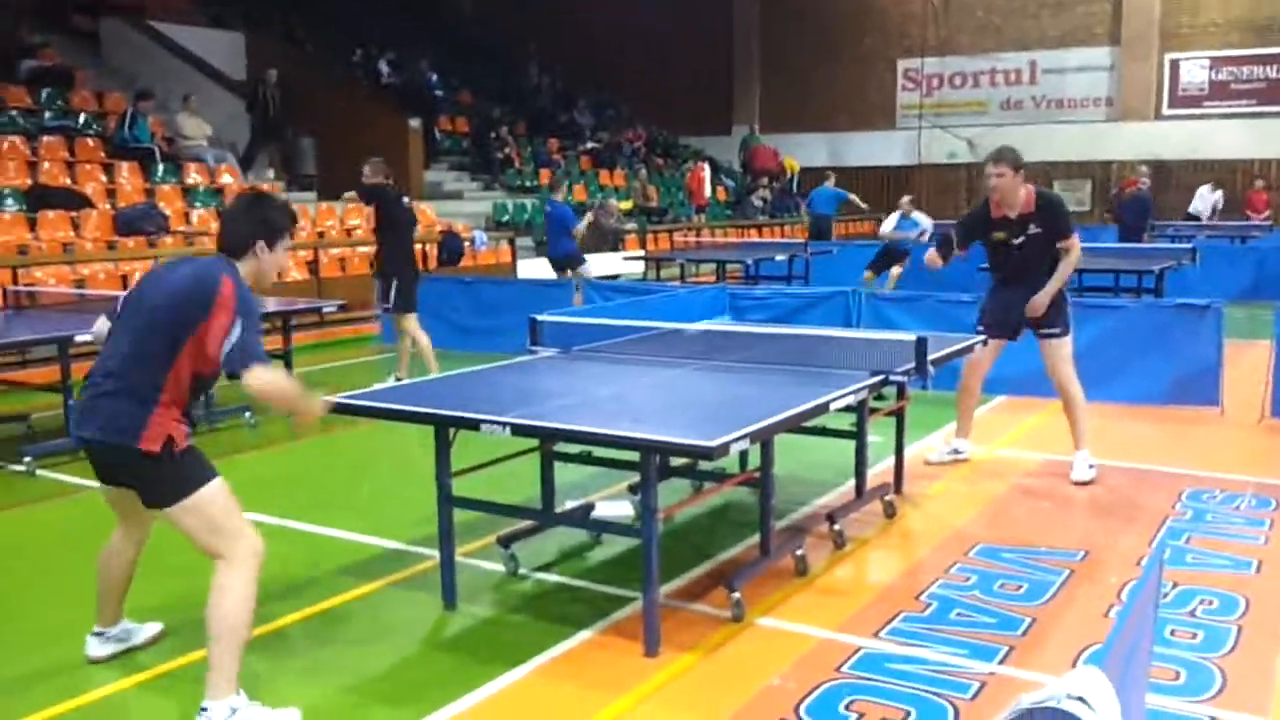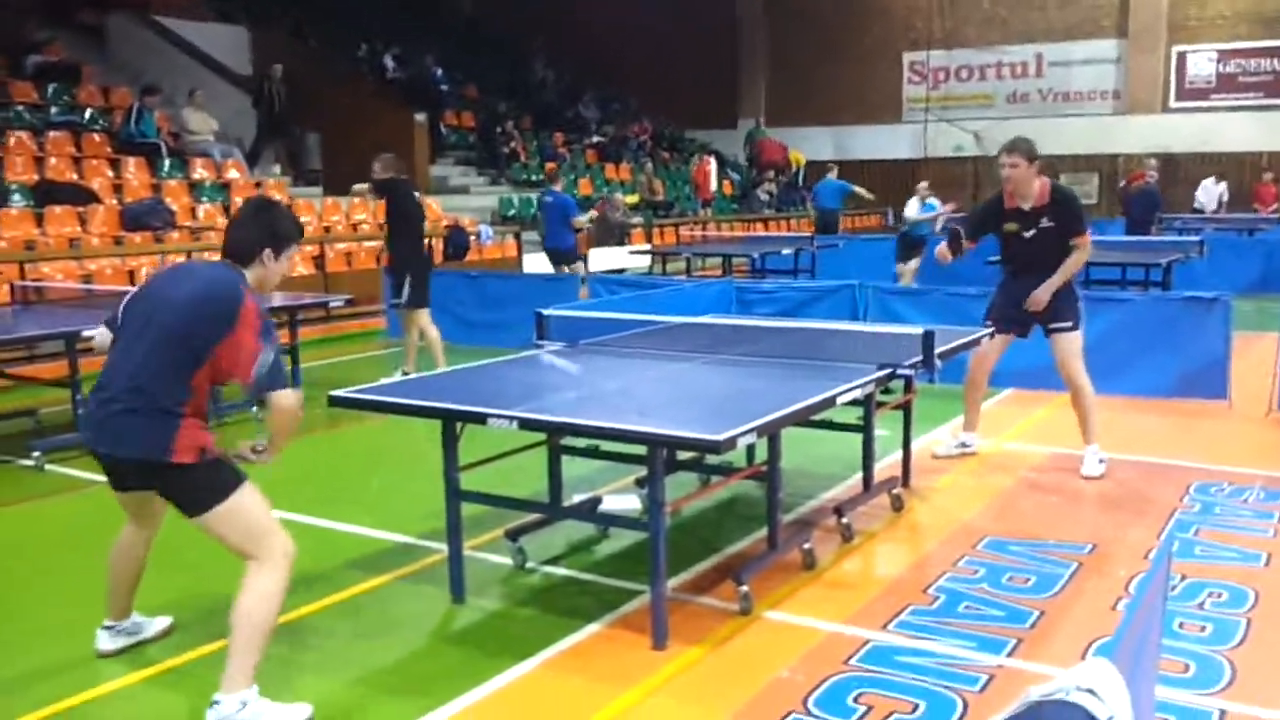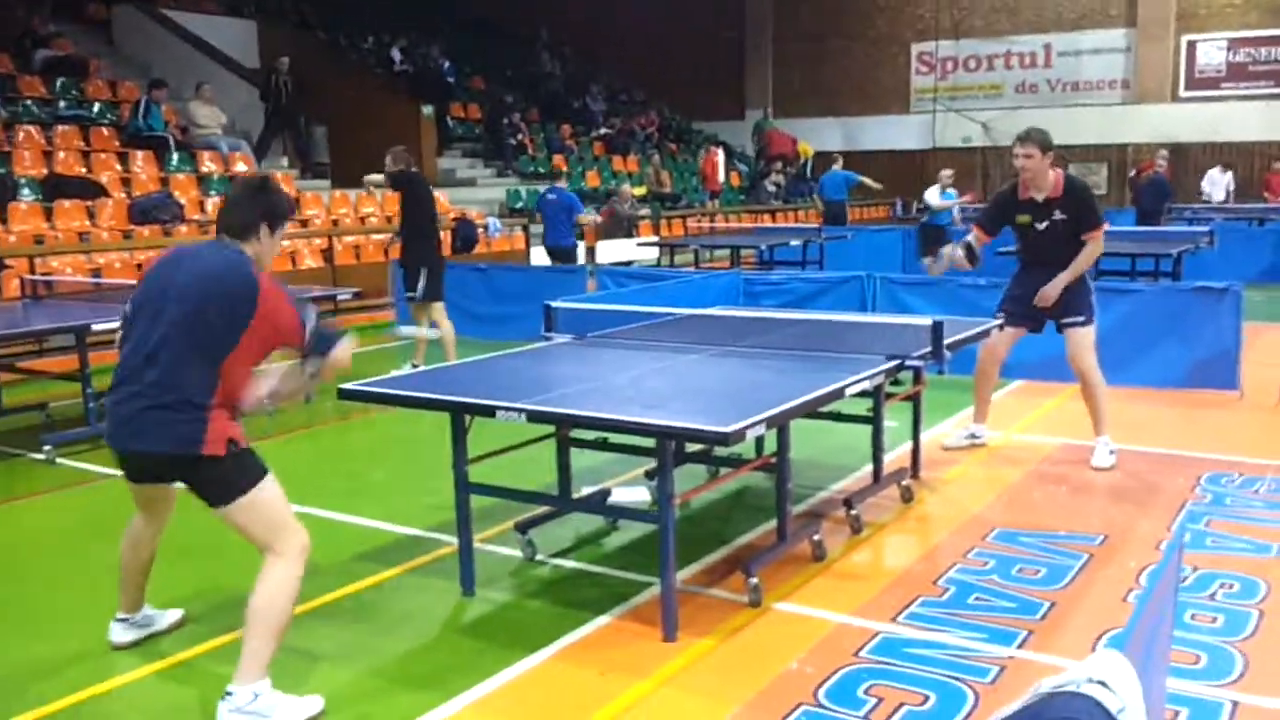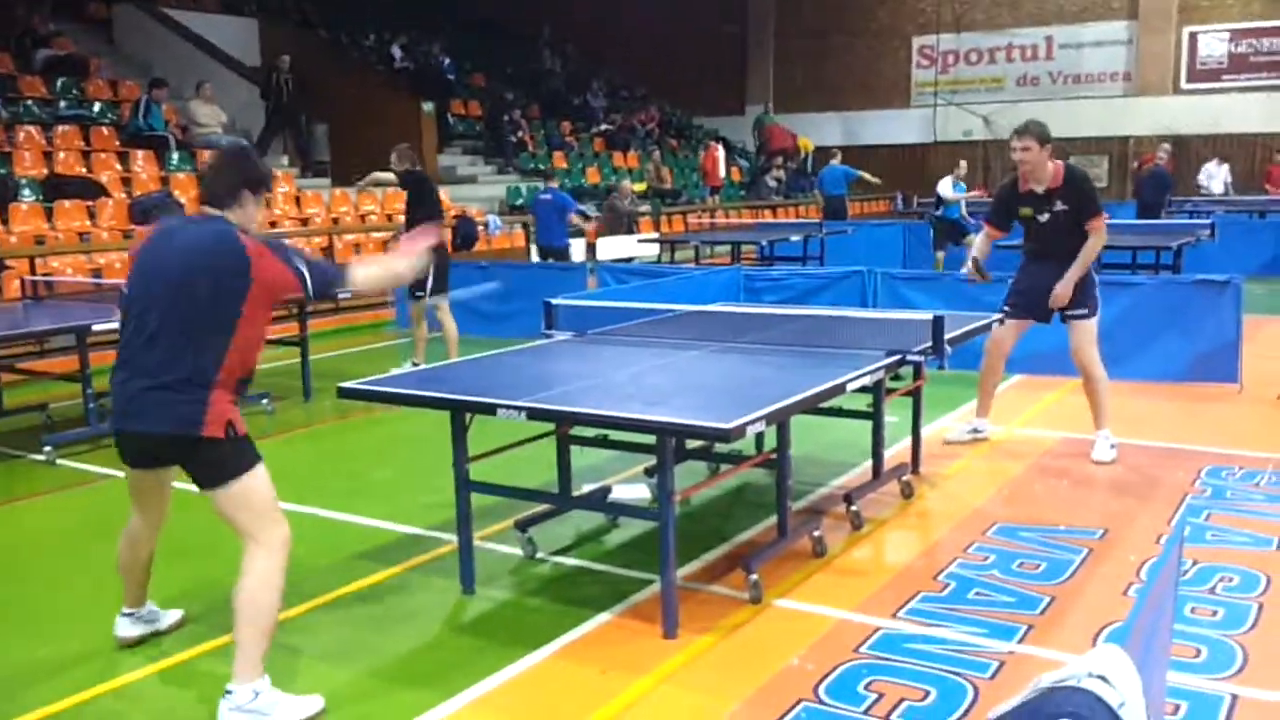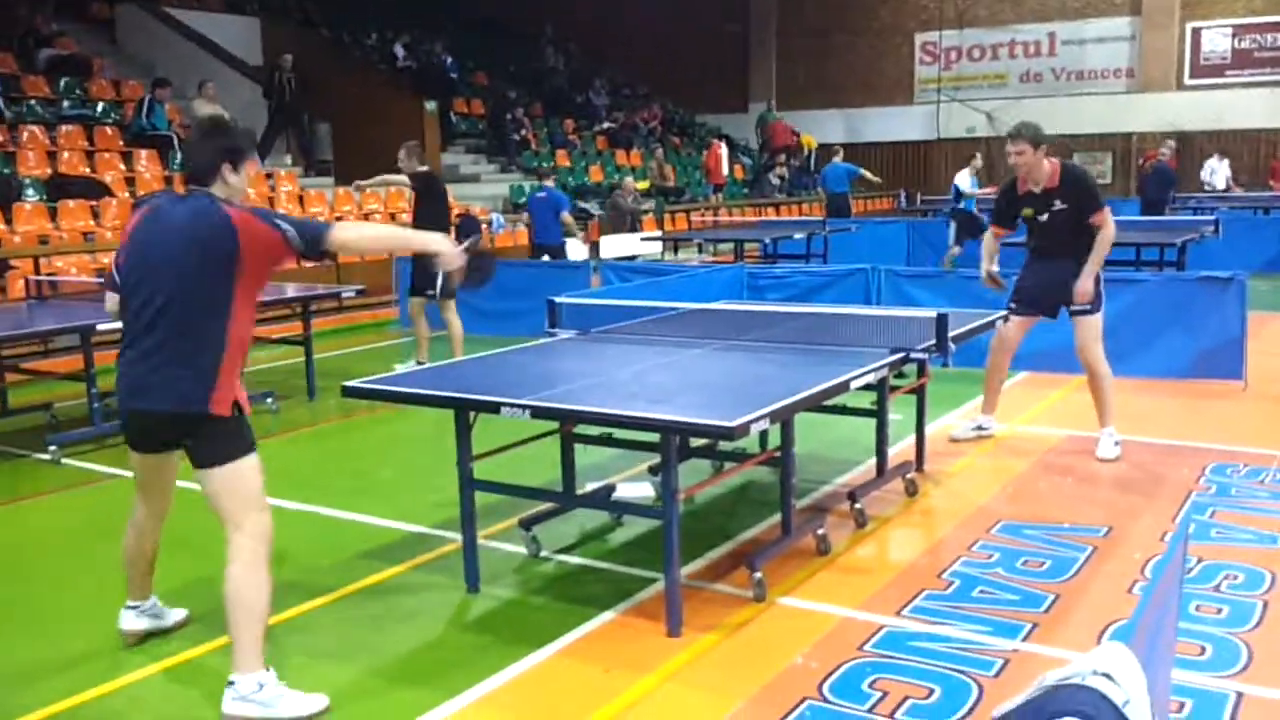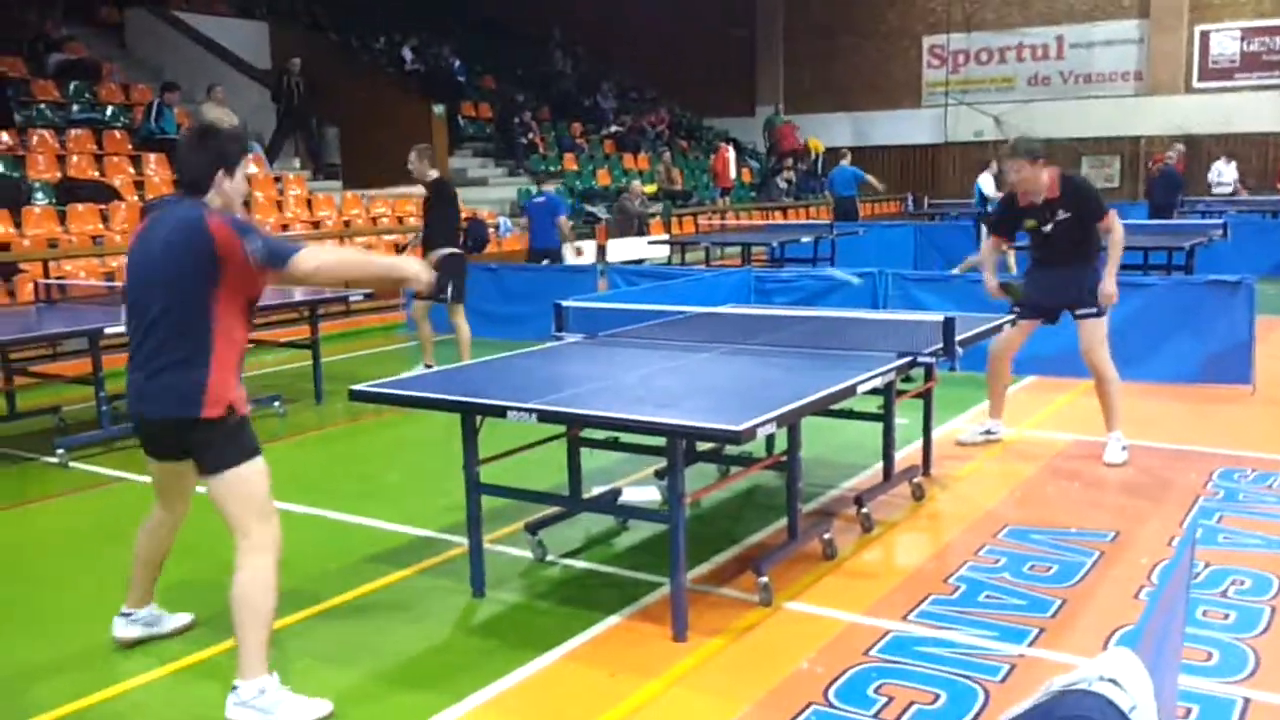
dt=0.1s
person 1, frame 1
left shoulder: (174, 270)
right shoulder: (229, 293)
left elbow: (105, 331)
right elbow: (261, 379)
right wrist: (307, 406)
left hip: (97, 418)
right hip: (143, 433)
left knee: (135, 522)
right knee: (242, 552)
left ankle: (107, 631)
person 1, frame 2
left shoulder: (171, 277)
right shoulder: (242, 307)
left elbow: (108, 337)
right elbow: (284, 402)
right wrist: (273, 444)
left hip: (105, 426)
right hip: (166, 442)
left knee: (144, 519)
right knee: (273, 553)
left ankle: (118, 626)
person 1, frame 3
left shoulder: (174, 261)
right shoulder: (258, 284)
left elbow: (131, 337)
right elbow: (338, 352)
right wrist: (294, 373)
left hip: (127, 421)
right hip: (195, 433)
left knee: (151, 514)
right knee: (288, 547)
left ankle: (130, 618)
person 1, frame 4
left shoulder: (157, 238)
right shoulder: (249, 252)
left elbow: (127, 314)
right elbow: (351, 280)
right wrist: (413, 256)
left hip: (132, 408)
right hip: (198, 418)
left knee: (147, 511)
right knee: (269, 540)
left ankle: (134, 615)
person 1, frame 5
left shoulder: (146, 215)
right shoulder: (235, 222)
left elbow: (113, 300)
right elbow: (336, 237)
right wrist: (427, 241)
left hip: (138, 390)
right hip: (204, 396)
left knee: (151, 502)
right knee: (250, 531)
left ankle: (139, 609)
person 1, frame 6
left shoulder: (155, 226)
right shoulder: (216, 226)
left elbow: (139, 307)
right elbow: (304, 261)
right wrist: (398, 267)
left hip: (152, 395)
right hip: (204, 400)
left knee: (170, 506)
right knee: (261, 536)
left ankle: (136, 613)
person 2, frame 1
left shoulder: (1049, 204)
right shoulder: (981, 214)
left elbow: (1073, 251)
right elbow: (946, 250)
left wrist: (1047, 293)
right wrist: (934, 256)
left hip: (1045, 294)
right hip: (1004, 294)
left knee: (1062, 374)
right knee: (972, 368)
left ankle: (1082, 455)
right ankle: (960, 443)
person 2, frame 2
left shoulder: (1062, 199)
right shoulder: (994, 206)
left elbow: (1082, 248)
right elbow: (961, 243)
left wrist: (1049, 286)
right wrist: (944, 250)
left hip: (1056, 289)
right hip: (1013, 289)
left knee: (1071, 368)
right knee: (978, 362)
left ankle: (1093, 450)
right ankle: (968, 437)
person 2, frame 3
left shoulder: (1076, 191)
right shoulder: (1008, 198)
left elbow: (1095, 244)
right elbow: (978, 237)
left wrist: (1059, 283)
right wrist: (959, 252)
left hip: (1069, 282)
right hip: (1027, 281)
left knee: (1083, 362)
right knee: (989, 354)
left ankle: (1103, 441)
right ankle: (977, 428)
person 2, frame 4
left shoulder: (1076, 181)
right shoulder: (1010, 191)
left elbow: (1097, 235)
right elbow: (988, 234)
left wrist: (1068, 280)
right wrist: (975, 261)
left hip: (1073, 275)
right hip: (1032, 272)
left knee: (1084, 354)
right knee: (994, 347)
left ankle: (1103, 435)
right ankle: (980, 422)
person 2, frame 5
left shoulder: (1075, 178)
right shoulder: (1011, 192)
left elbow: (1107, 228)
right elbow: (995, 233)
left wrist: (1087, 276)
right wrist: (987, 265)
left hip: (1078, 271)
right hip: (1037, 269)
left knee: (1089, 351)
right knee: (1001, 344)
left ankle: (1108, 432)
right ankle: (985, 419)
person 2, frame 6
left shoulder: (1075, 187)
right shoulder: (1010, 204)
left elbow: (1114, 228)
right elbow: (992, 242)
left wrist: (1109, 277)
right wrist: (989, 276)
left hip: (1082, 274)
right hip: (1040, 275)
left knee: (1096, 355)
right knee: (1000, 349)
left ankle: (1115, 437)
right ankle: (993, 424)
person 3, frame 1
left shoulder: (380, 191)
right shoulder: (401, 198)
left elbow: (347, 197)
right elbow: (412, 228)
left wrist: (362, 193)
left hip: (397, 270)
right hip: (405, 268)
left knee: (409, 325)
right knee: (401, 326)
left ankle: (434, 375)
right ankle: (400, 377)
person 3, frame 2
left shoulder: (395, 186)
right shoulder: (407, 190)
left elbow: (359, 189)
left wrist: (357, 189)
right wrist: (391, 241)
left hip: (410, 266)
right hip: (411, 264)
left knee: (422, 321)
right knee: (408, 320)
left ankle: (442, 371)
right ankle: (408, 371)
person 3, frame 3
left shoulder: (410, 178)
right shoulder: (418, 183)
left elbow: (371, 179)
left wrist: (367, 183)
right wrist: (402, 234)
left hip: (425, 259)
right hip: (421, 257)
left knee: (437, 314)
right knee: (419, 312)
left ankle: (452, 365)
right ankle: (417, 364)
person 3, frame 4
left shoulder: (419, 178)
right shoulder: (419, 182)
left elbow: (381, 177)
left wrist: (362, 183)
right wrist: (404, 233)
left hip: (431, 258)
left knee: (442, 312)
right knee: (416, 312)
right ankle: (417, 362)
person 3, frame 5
left shoulder: (429, 179)
right shoulder: (424, 182)
left elbow: (393, 179)
left wrist: (364, 184)
right hip: (424, 257)
left knee: (448, 310)
right knee: (415, 309)
right ankle: (421, 361)
person 3, frame 6
left shoulder: (441, 186)
right shoulder: (432, 186)
right wrist: (420, 237)
left hip: (449, 261)
right hip: (433, 260)
left knee: (456, 315)
right knee: (418, 313)
right ankle: (428, 365)
